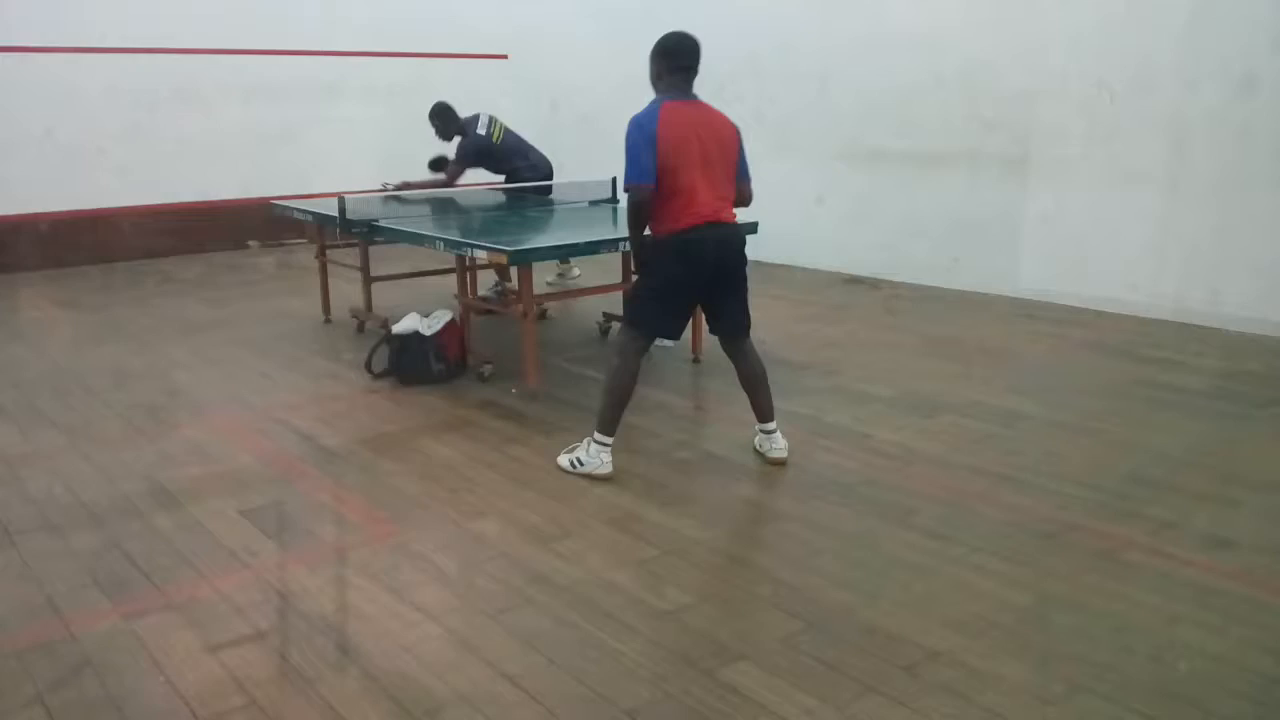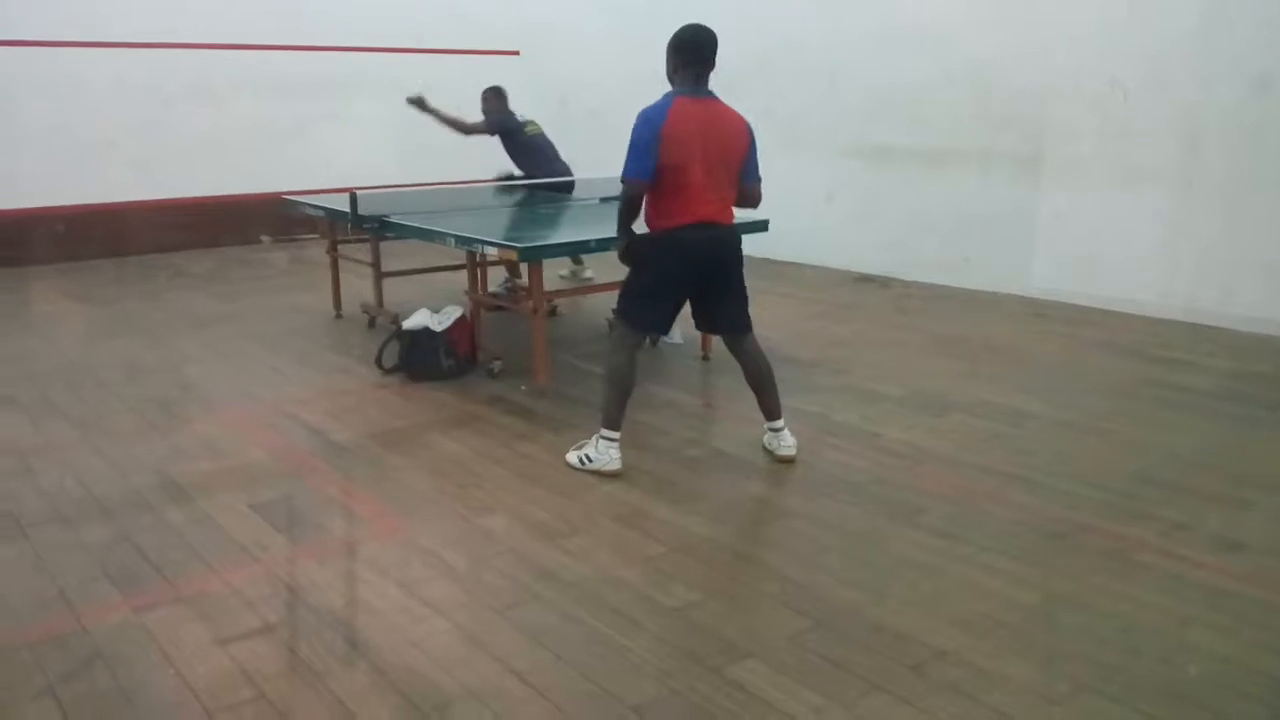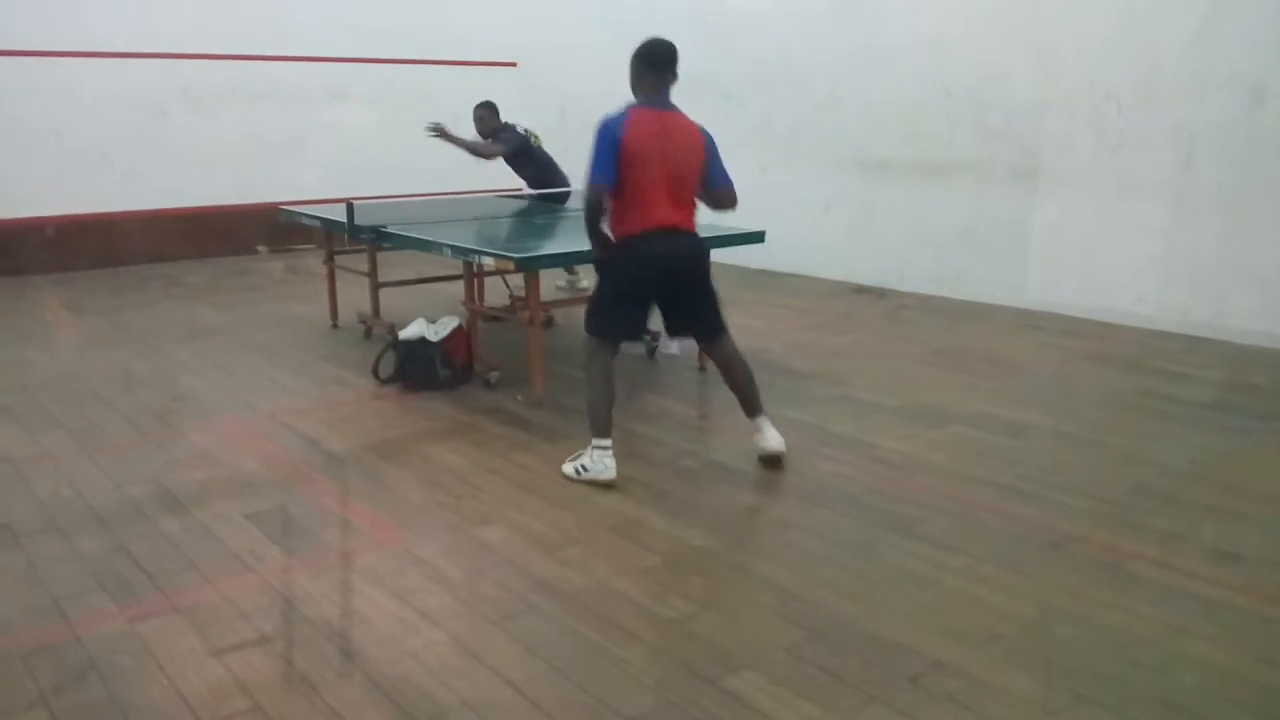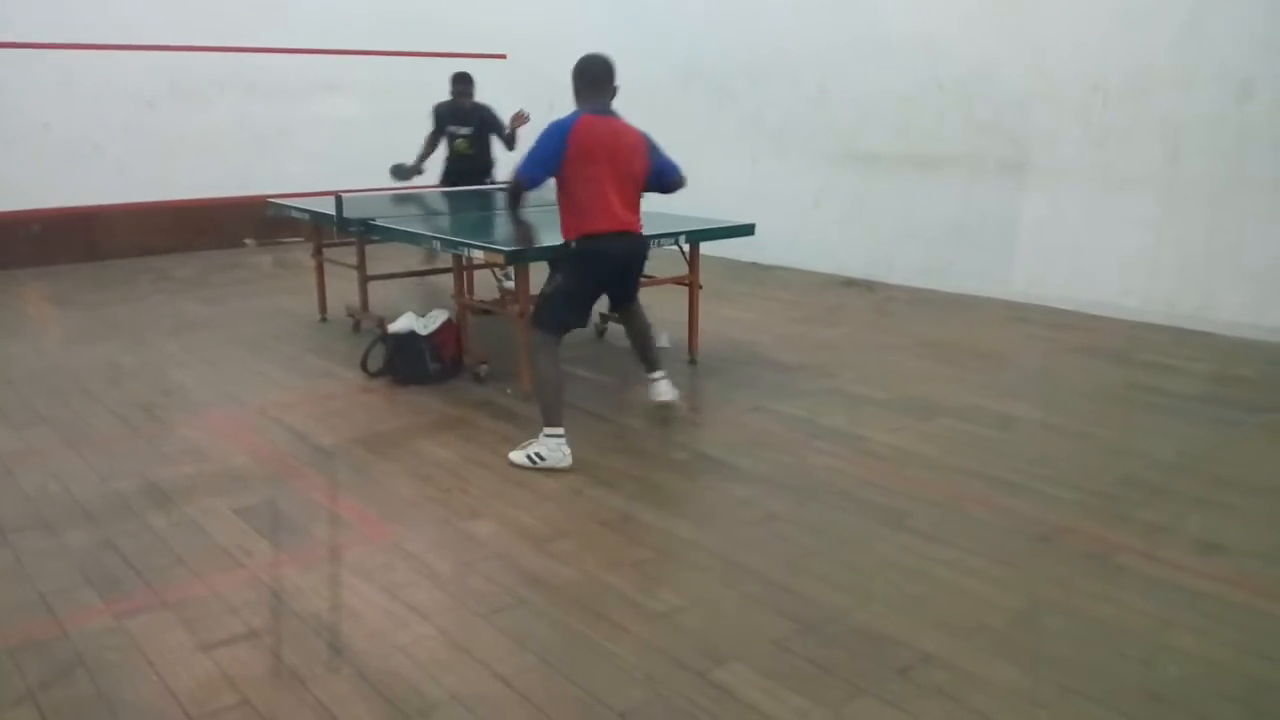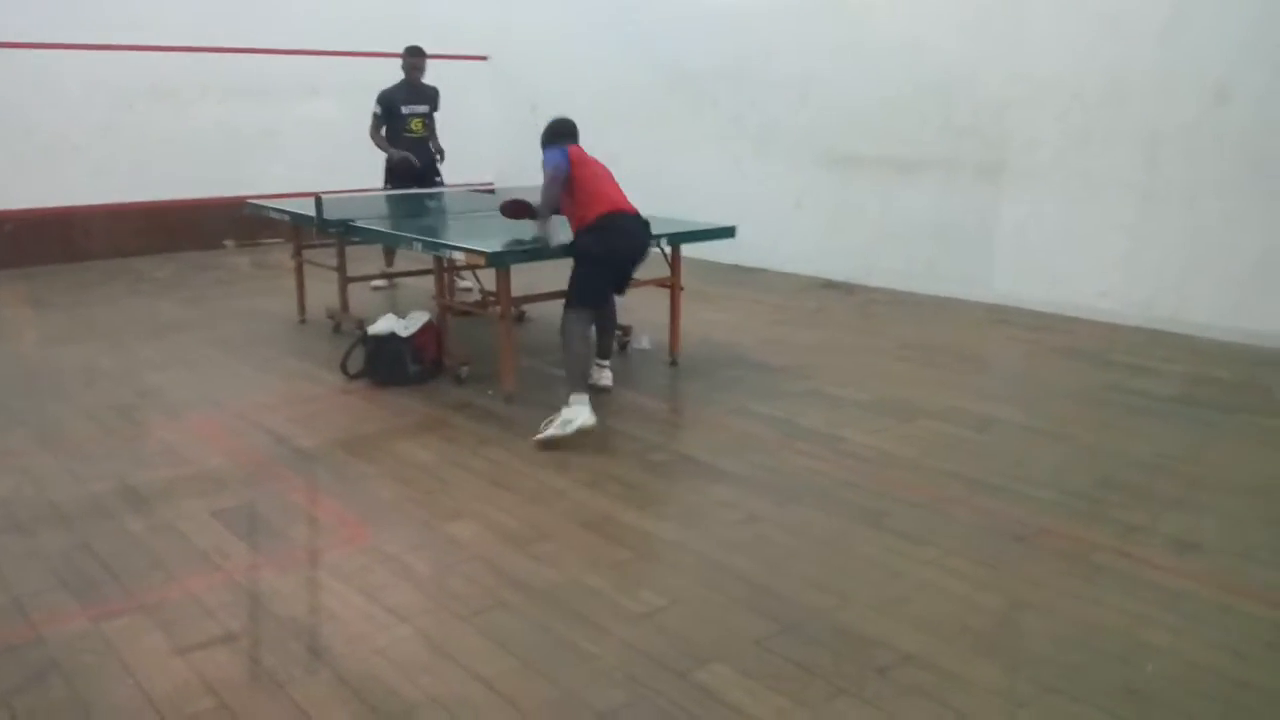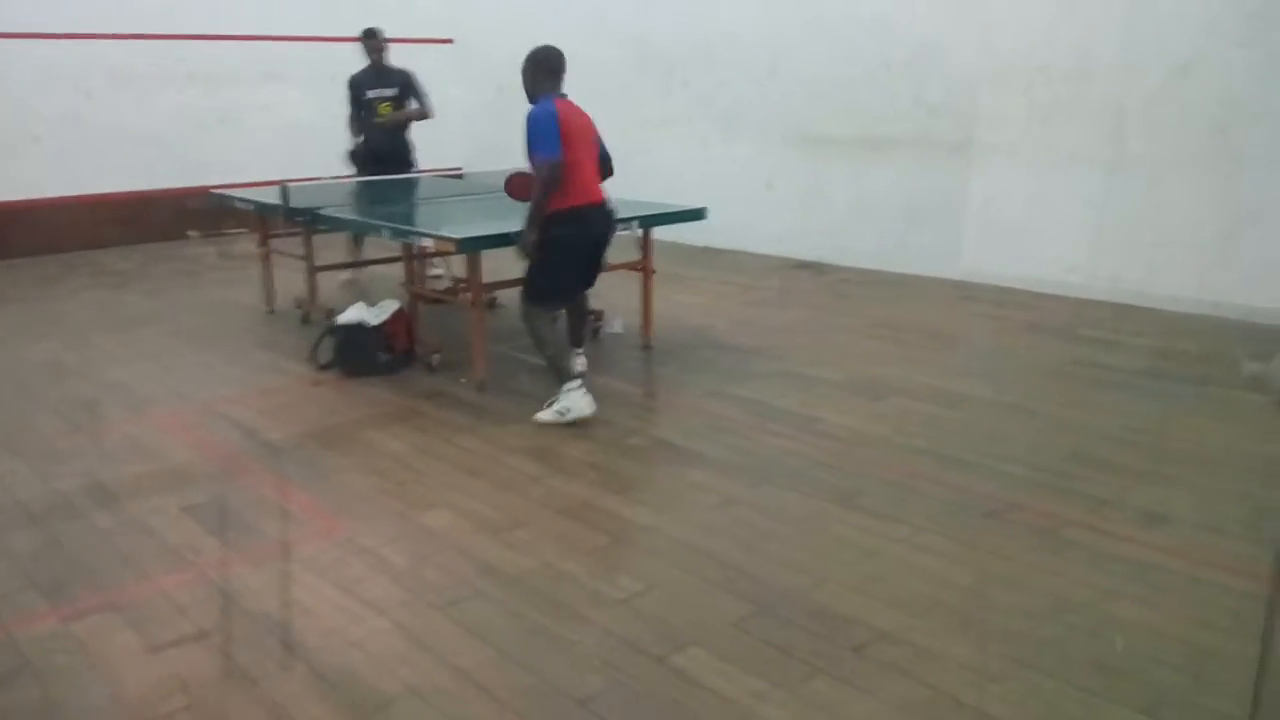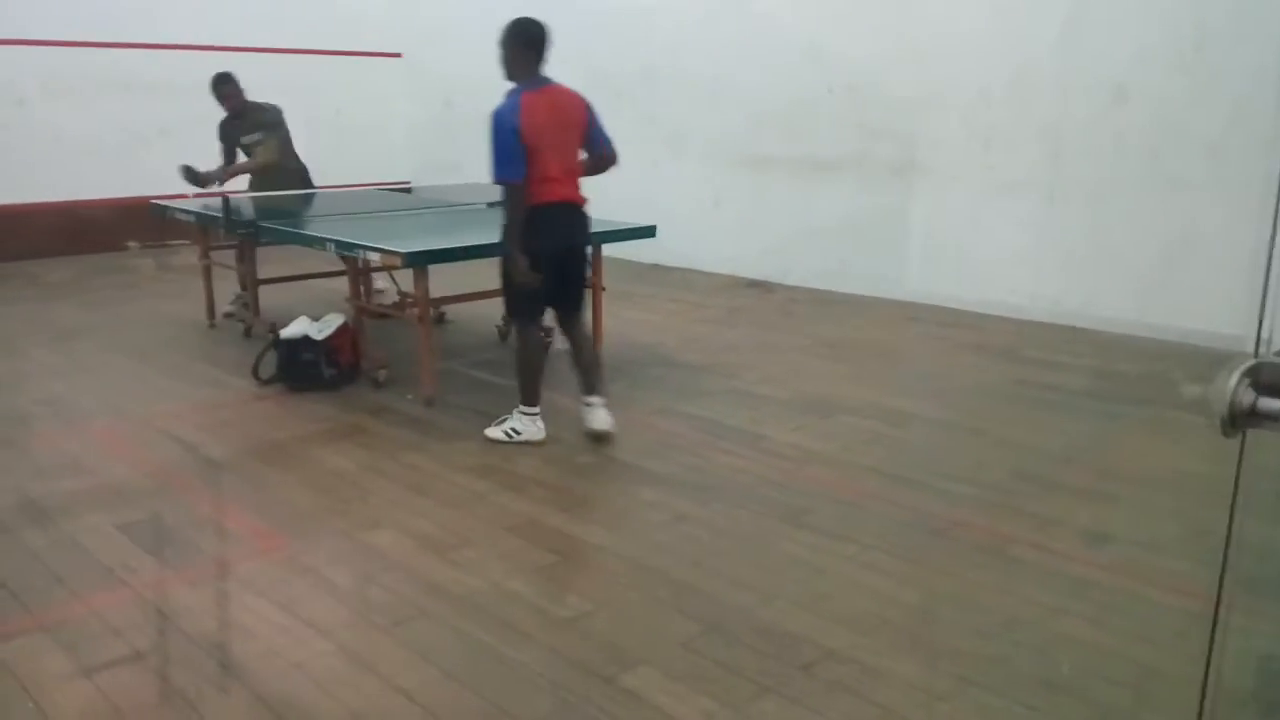
dt=0.5s
person 1, frame 1
left shoulder: (647, 123)
right shoulder: (724, 124)
left elbow: (641, 195)
right elbow: (744, 195)
left wrist: (637, 239)
left hip: (679, 245)
right hip: (728, 240)
left knee: (631, 344)
right knee: (738, 342)
left ankle: (599, 449)
right ankle: (771, 435)
person 1, frame 2
left shoulder: (655, 118)
right shoulder: (738, 124)
left elbow: (634, 190)
right elbow: (751, 197)
left wrist: (624, 235)
left hip: (670, 244)
right hip: (722, 242)
left knee: (625, 339)
right knee: (741, 339)
left ankle: (607, 445)
right ankle: (779, 432)
person 1, frame 3
left shoulder: (616, 127)
right shoulder: (696, 135)
left elbow: (596, 196)
right elbow: (724, 200)
left wrist: (595, 237)
left hip: (633, 250)
right hip: (684, 248)
left knee: (600, 346)
right knee: (718, 343)
left ankle: (599, 454)
right ankle: (764, 429)
person 1, frame 4
left shoulder: (563, 131)
right shoulder: (638, 139)
left elbow: (519, 183)
right elbow: (675, 181)
left wrist: (517, 219)
left hip: (589, 248)
right hip: (632, 245)
left knee: (544, 336)
right knee: (628, 306)
left ankle: (553, 441)
right ankle: (658, 380)
person 1, frame 5
left shoulder: (556, 154)
right shoulder: (592, 163)
left elbow: (558, 178)
left wrist: (543, 219)
right wrist: (542, 213)
left hip: (606, 233)
right hip: (637, 230)
left knee: (575, 317)
right knee: (602, 295)
left ankle: (577, 407)
right ankle: (602, 367)
person 1, frame 6
left shoulder: (541, 113)
right shoulder: (579, 114)
left elbow: (551, 170)
right elbow: (605, 167)
left wrist: (530, 226)
left hip: (567, 222)
right hip: (598, 217)
left knee: (536, 308)
right knee: (574, 288)
left ankle: (573, 393)
right ankle: (574, 355)
person 1, frame 7
left shoulder: (509, 114)
right shoulder: (575, 102)
left elbow: (514, 190)
right elbow: (606, 158)
left wrist: (516, 252)
left hip: (536, 224)
right hip: (572, 219)
left knee: (527, 323)
right knee: (572, 317)
left ankle: (529, 417)
right ankle: (595, 406)
person 2, frame 1
left shoulder: (469, 143)
right shoulder: (480, 118)
left elbow: (448, 181)
left wrist: (408, 185)
right wrist: (455, 163)
left hip: (528, 177)
right hip: (543, 168)
left ankle: (505, 284)
right ankle: (566, 266)
person 2, frame 2
left shoulder: (504, 120)
right shoulder: (524, 123)
left elbow: (466, 129)
left wrist: (429, 108)
right wrist: (522, 177)
left hip: (547, 182)
right hip: (564, 178)
left ankle: (515, 281)
right ankle: (580, 268)
person 2, frame 3
left shoulder: (509, 135)
right shoulder: (505, 131)
left elbow: (488, 153)
left wrist: (450, 137)
left hip: (554, 189)
right hip: (554, 188)
right ankle: (574, 277)
person 2, frame 4
left shoulder: (484, 113)
right shoulder: (441, 110)
left elbow: (509, 145)
right elbow: (435, 136)
left wrist: (512, 129)
right wrist: (419, 161)
left hip: (480, 174)
right hip: (455, 169)
left ankle: (505, 272)
person 2, frame 5
left shoulder: (432, 93)
right shoulder: (388, 96)
right elbow: (374, 132)
left wrist: (437, 144)
right wrist: (392, 152)
left hip: (427, 166)
right hip: (398, 168)
right ankle: (388, 271)
person 2, frame 6
left shoulder: (403, 77)
right shoulder: (357, 81)
left elbow: (426, 112)
right elbow: (354, 118)
left wrist: (400, 115)
right wrist: (357, 140)
left hip: (399, 153)
right hip: (369, 154)
right ankle: (355, 260)
person 2, frame 7
left shoulder: (270, 114)
right shoulder: (226, 127)
left elbow: (274, 157)
right elbow: (229, 166)
left wrist: (233, 171)
right wrist: (215, 174)
left hip: (296, 180)
right hip: (262, 185)
right ankle: (244, 295)
